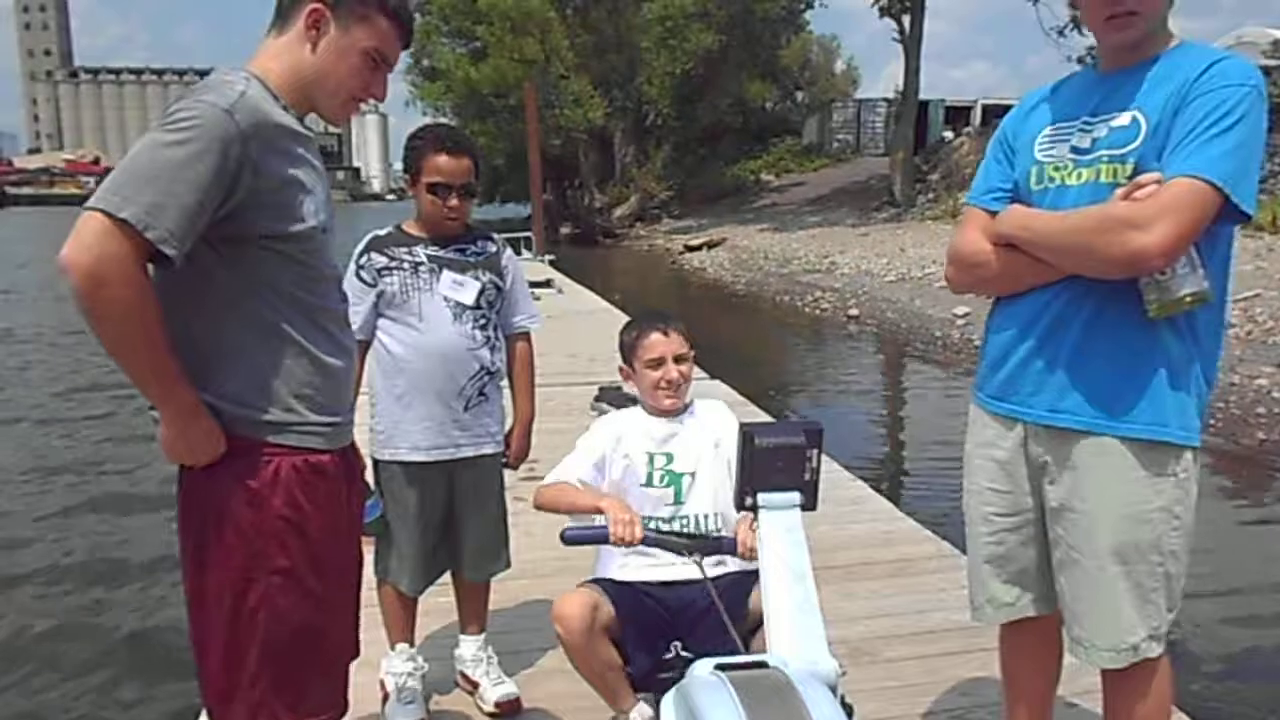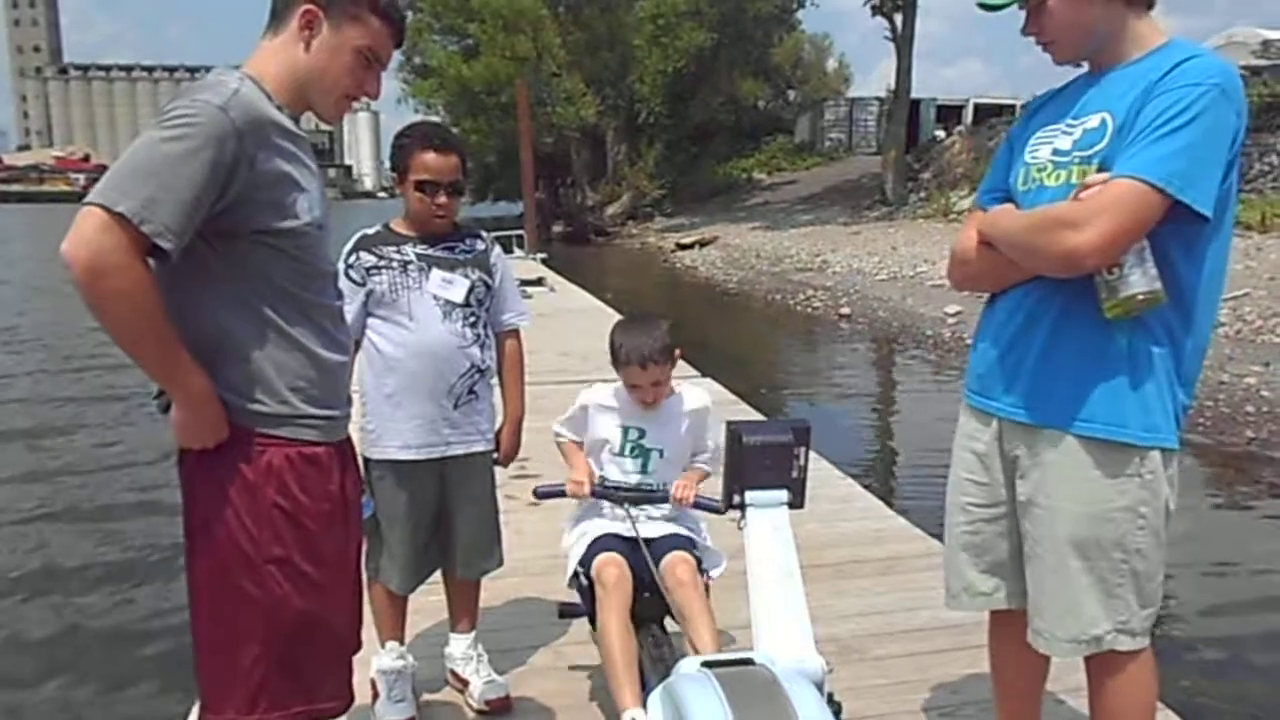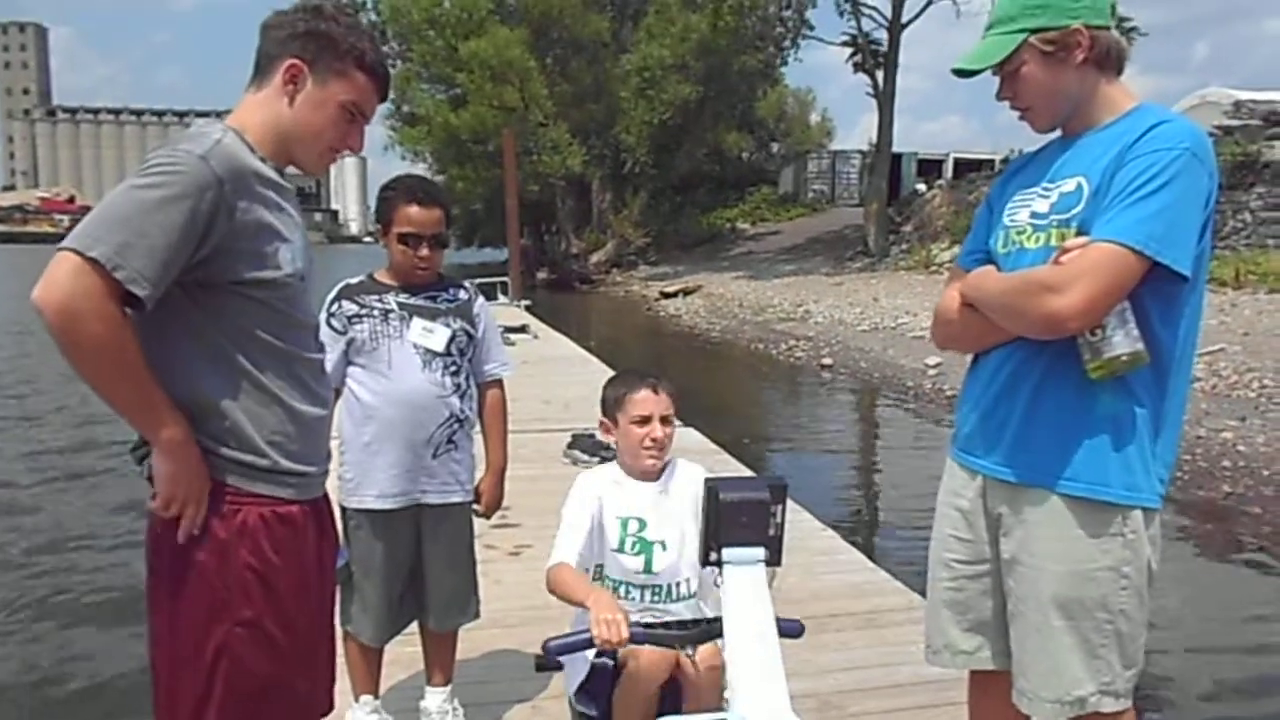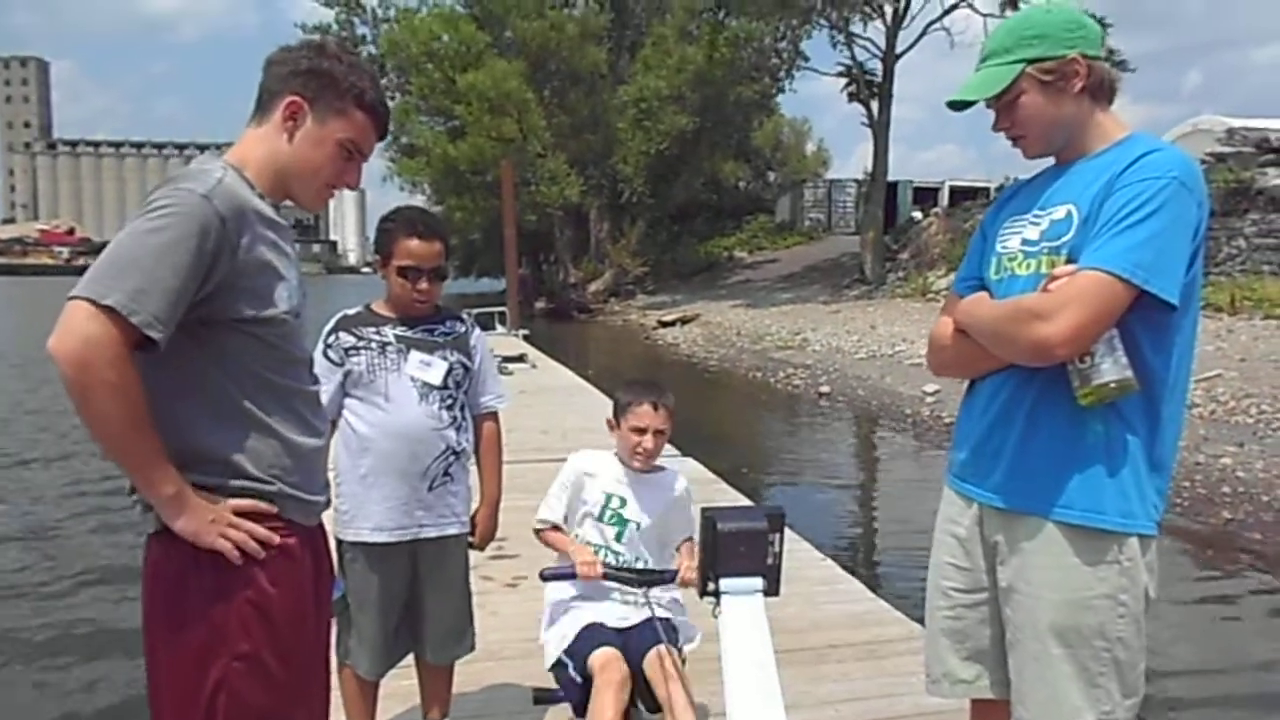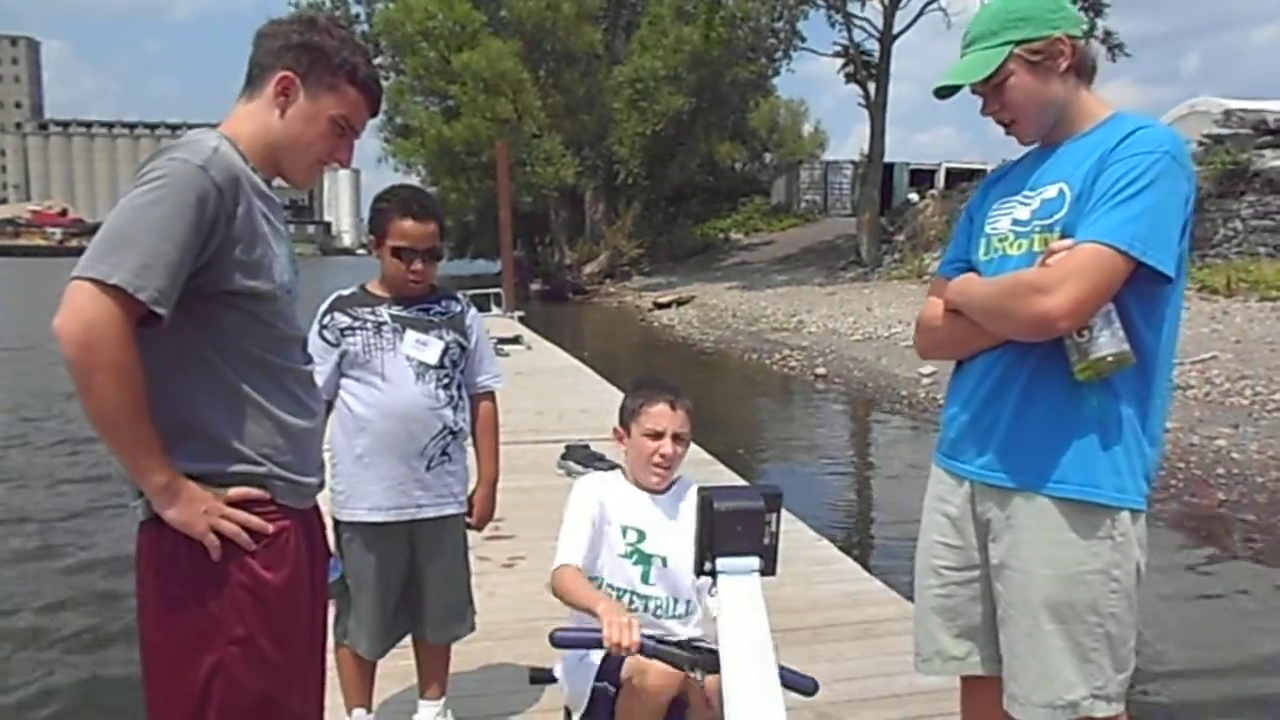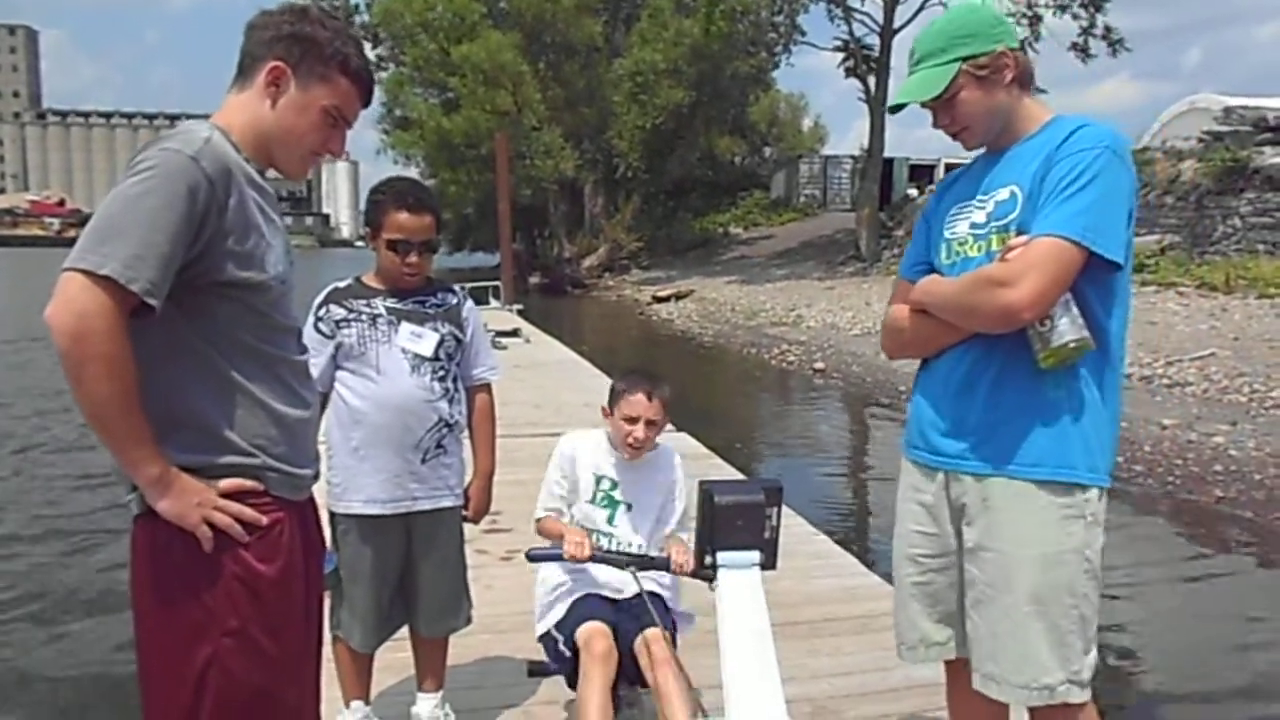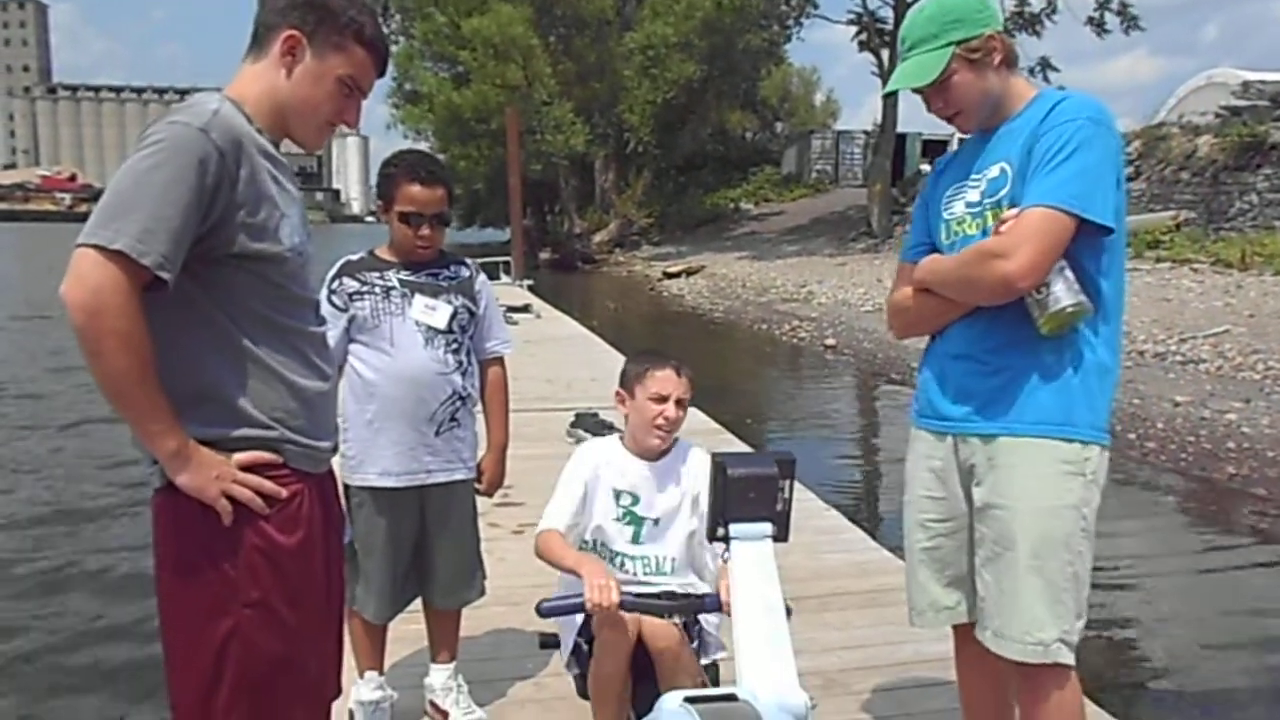
dt=0.7s
person 1, frame 1
left shoulder: (1220, 85)
right shoulder: (1035, 113)
left elbow: (1150, 237)
right elbow: (966, 264)
left wrist: (1021, 224)
right wrist: (1097, 235)
left hip: (1127, 415)
right hip: (1007, 401)
left knee: (1127, 640)
right knee: (1024, 607)
person 1, frame 2
left shoulder: (1195, 85)
right shoulder: (1043, 113)
left elbow: (1085, 240)
right elbow: (965, 264)
left wrist: (1003, 224)
right wrist: (1048, 236)
left hip: (1104, 411)
right hip: (995, 397)
left knee: (1108, 635)
right knee: (1009, 605)
person 1, frame 3
left shoulder: (1166, 148)
right shoulder: (1021, 176)
left elbow: (1068, 301)
right elbow: (949, 325)
left wrist: (982, 284)
right wrist: (1029, 294)
left hip: (1083, 476)
right hip: (980, 458)
person 1, frame 4
left shoulder: (1156, 176)
right shoulder: (1014, 203)
left elbow: (1055, 332)
right elbow: (942, 351)
left wrist: (975, 311)
right wrist: (1025, 323)
left hip: (1079, 505)
right hip: (975, 490)
person 1, frame 5
left shoulder: (1145, 152)
right shoulder: (1000, 185)
left elbow: (1057, 304)
right elbow: (931, 333)
left wrist: (966, 290)
right wrist: (1019, 300)
left hip: (1070, 481)
right hip: (963, 466)
person 1, frame 6
left shoulder: (1087, 150)
right shoulder: (953, 191)
left elbow: (1019, 296)
right elbow: (897, 334)
left wrist: (934, 291)
right wrist: (984, 301)
left hip: (1037, 462)
right hip: (933, 455)
right knee: (963, 662)
person 1, frame 7
left shoulder: (1073, 122)
right shoulder: (950, 170)
left elbow: (1016, 265)
right elbow: (902, 312)
left wrist: (937, 272)
right wrist: (979, 276)
left hip: (1040, 422)
right hip: (942, 419)
left knee: (1032, 649)
right knee: (970, 627)
person 2, frame 1
left shoulder: (285, 135)
right shoulder: (228, 116)
right elbow: (95, 256)
left wrist: (336, 451)
right wrist: (183, 415)
left hip: (315, 459)
right hip: (263, 470)
person 2, frame 2
left shoulder: (281, 135)
right shoulder: (224, 114)
right elbow: (95, 250)
left wrist: (329, 439)
right wrist: (194, 398)
left hip: (313, 452)
right hip: (260, 462)
person 2, frame 3
left shoulder: (264, 186)
right shoulder: (207, 165)
right elbow: (67, 294)
left wrist: (301, 500)
right wrist: (173, 442)
left hip: (289, 508)
right hip: (234, 518)
person 2, frame 4
left shoulder: (261, 220)
right shoulder: (207, 202)
right elbow: (81, 342)
left wrist: (297, 529)
right wrist: (174, 501)
left hip: (287, 541)
right hip: (235, 551)
person 2, frame 5
left shoulder: (251, 193)
right shoulder: (200, 172)
right elbow: (86, 323)
left wrist: (293, 517)
right wrist: (166, 488)
left hip: (281, 522)
right hip: (231, 535)
person 2, frame 6
left shoulder: (246, 184)
right shoulder: (192, 163)
right elbow: (77, 314)
left wrist: (291, 500)
right wrist: (159, 480)
left hip: (275, 515)
right hip: (224, 528)
person 2, frame 7
left shoulder: (262, 158)
right shoulder: (204, 135)
right elbow: (93, 290)
left wrist: (308, 488)
right wrist: (180, 455)
left hip: (295, 489)
right hip: (244, 502)
person 3, frame 1
left shoulder: (494, 255)
right shoulder: (378, 255)
left elbow: (518, 340)
right elbow: (350, 345)
left wrist: (523, 421)
left hip: (477, 437)
right hip: (404, 441)
left knee: (475, 552)
right knee: (401, 556)
left ankle: (473, 654)
right ankle: (402, 666)
person 3, frame 2
left shoulder: (482, 252)
right shoulder: (366, 254)
left elbow: (507, 336)
left wrist: (513, 417)
left hip: (468, 434)
right hip: (394, 438)
left knee: (467, 550)
right knee: (391, 555)
left ankle: (464, 651)
right ankle: (391, 665)
person 3, frame 3
left shoulder: (466, 303)
right shoulder: (348, 302)
left elbow: (490, 387)
left wrist: (496, 469)
left hip: (446, 484)
right hip: (372, 487)
left knee: (443, 602)
right knee: (366, 607)
person 3, frame 4
left shoulder: (463, 336)
right shoulder: (346, 334)
left elbow: (485, 420)
left wrist: (490, 501)
left hip: (443, 517)
right hip: (368, 519)
left knee: (439, 636)
right knee: (361, 641)
person 3, frame 5
left shoulder: (458, 314)
right shoulder: (341, 314)
left elbow: (482, 399)
left wrist: (487, 481)
left hip: (440, 496)
right hip: (364, 499)
left knee: (436, 613)
right knee: (359, 617)
person 3, frame 6
left shoulder: (455, 307)
right shoulder: (337, 306)
left elbow: (478, 392)
left wrist: (483, 474)
left hip: (438, 490)
right hip: (360, 492)
left knee: (434, 607)
right knee: (355, 612)
person 3, frame 7
left shoulder: (467, 279)
right shoulder: (350, 280)
left elbow: (491, 365)
left wrist: (497, 447)
left hip: (449, 462)
right hip: (374, 465)
left knee: (447, 579)
right knee: (369, 583)
person 4, frame 1
left shoulder: (718, 419)
right shoulder: (615, 429)
right elbow: (544, 495)
left wrist: (752, 520)
right wrist: (606, 501)
left hip: (713, 583)
right hip: (635, 585)
right knee: (570, 613)
person 4, frame 2
left shoulder: (695, 405)
right shoulder: (598, 401)
left elbow: (709, 458)
right elbow: (564, 434)
left wrist: (693, 476)
right wrist: (578, 461)
left hip: (672, 527)
right hip: (607, 528)
left knee: (682, 571)
right knee: (613, 576)
person 4, frame 3
left shoulder: (694, 483)
right shoulder: (594, 488)
right elbow: (557, 574)
right wrist: (597, 598)
right hip: (612, 640)
left knee: (707, 662)
right knee: (653, 656)
person 4, frame 4
left shoulder: (675, 486)
right shoulder: (584, 467)
left elbow: (684, 539)
right elbow: (544, 526)
left wrist: (689, 560)
right wrist: (574, 548)
left hip: (648, 608)
right hip: (584, 606)
left knee: (667, 669)
right knee: (611, 674)
person 4, frame 5
left shoulder: (698, 504)
right shoulder: (596, 492)
right elbow: (562, 576)
right wrist: (605, 607)
right hip: (606, 655)
left knee: (709, 684)
right knee: (657, 672)
person 4, frame 6
left shoulder: (668, 464)
right shoulder: (577, 448)
left elbow: (675, 533)
right elbow: (544, 521)
left wrist: (678, 548)
right wrist: (568, 531)
left hip: (644, 585)
right hip: (579, 583)
left knee: (658, 651)
right knee: (598, 648)
person 4, frame 7
left shoulder: (697, 465)
right shoulder: (593, 457)
left elbow: (719, 550)
right elbow: (546, 538)
left wrist: (730, 578)
right wrist: (589, 567)
left hip: (675, 597)
right hip: (601, 598)
left knee: (661, 627)
right knee: (617, 624)
